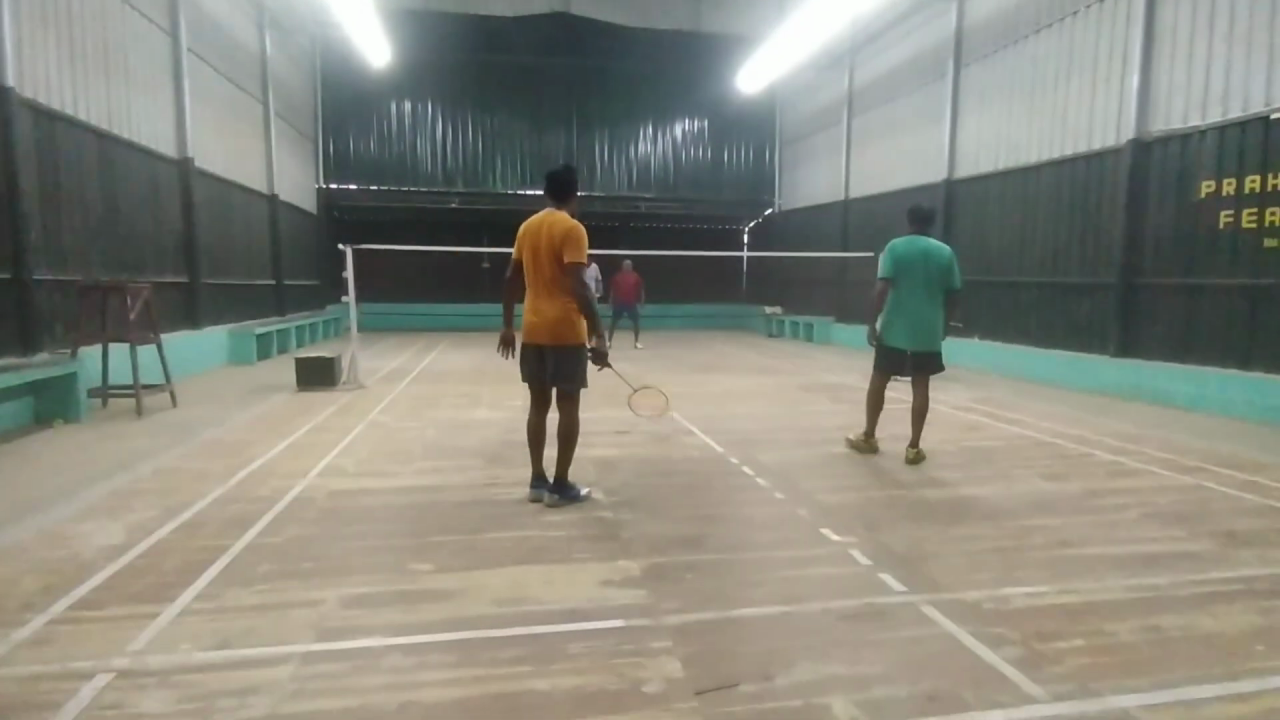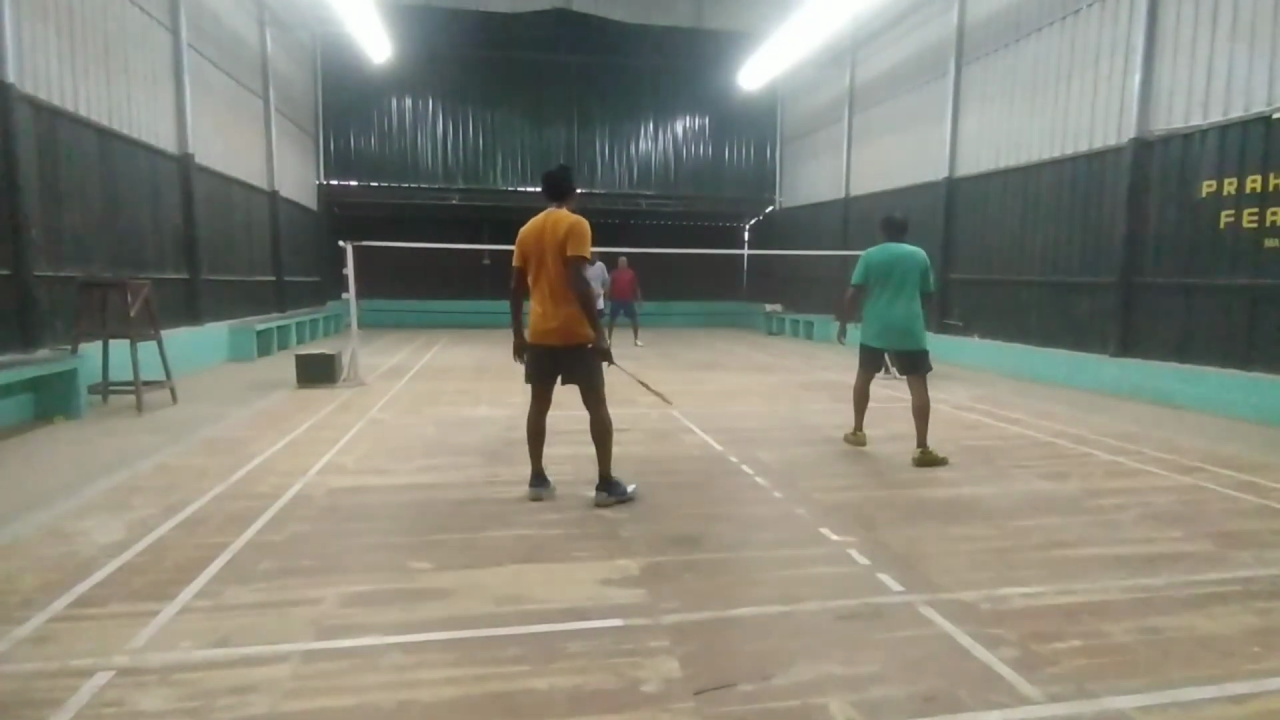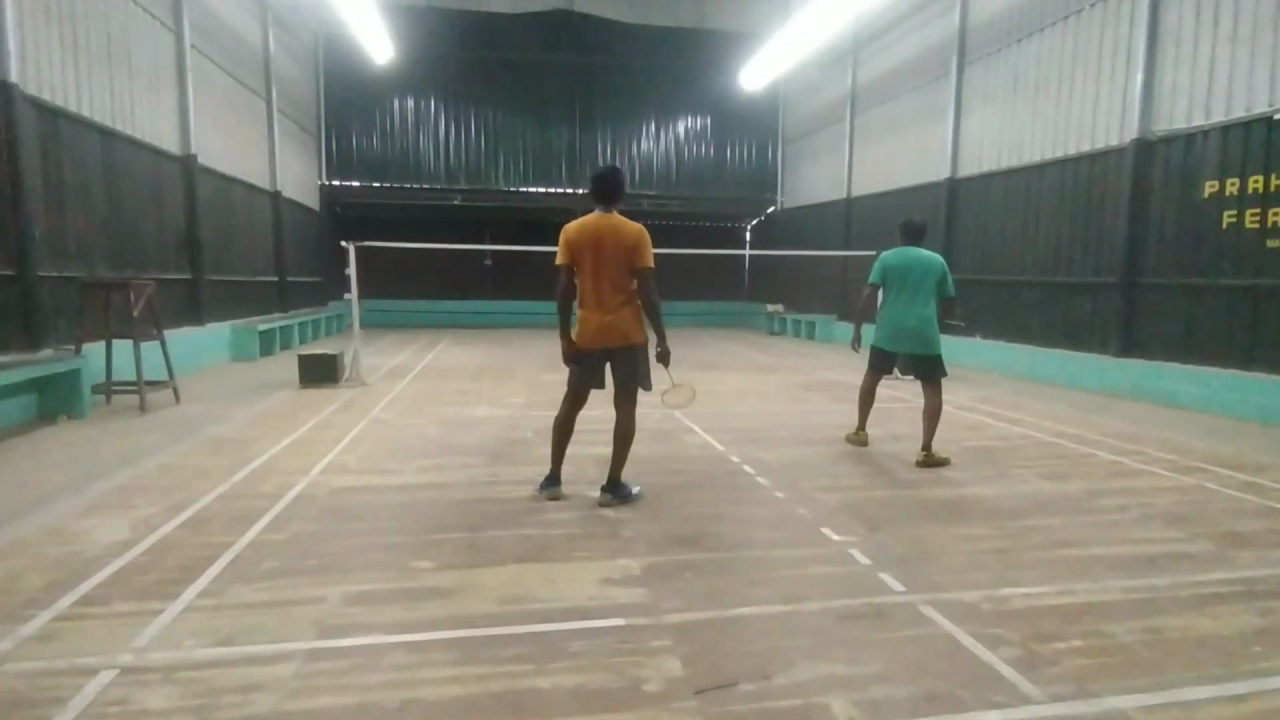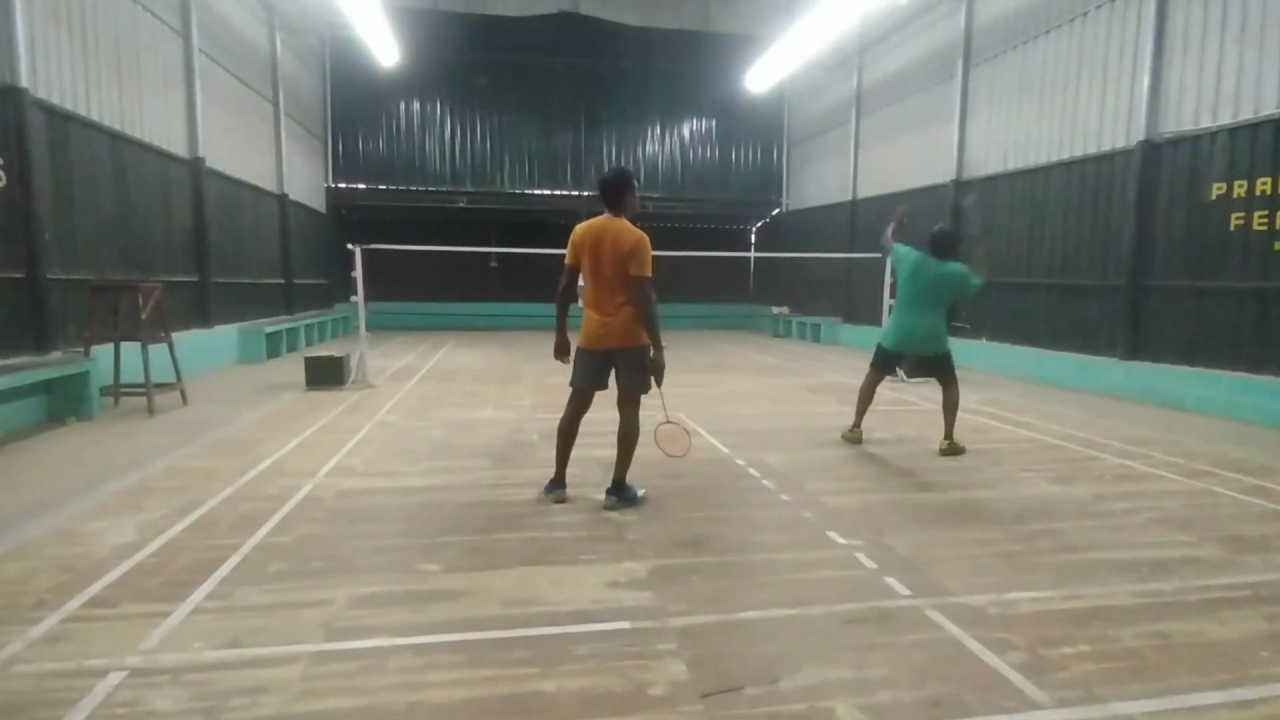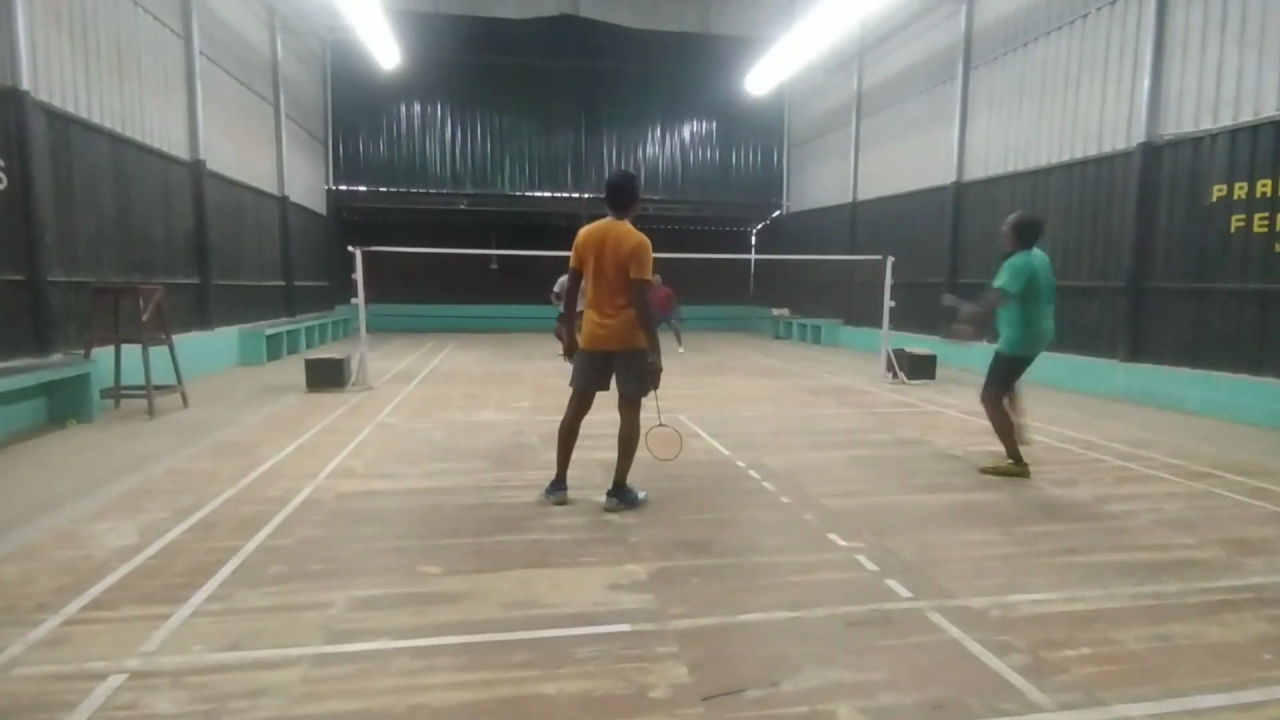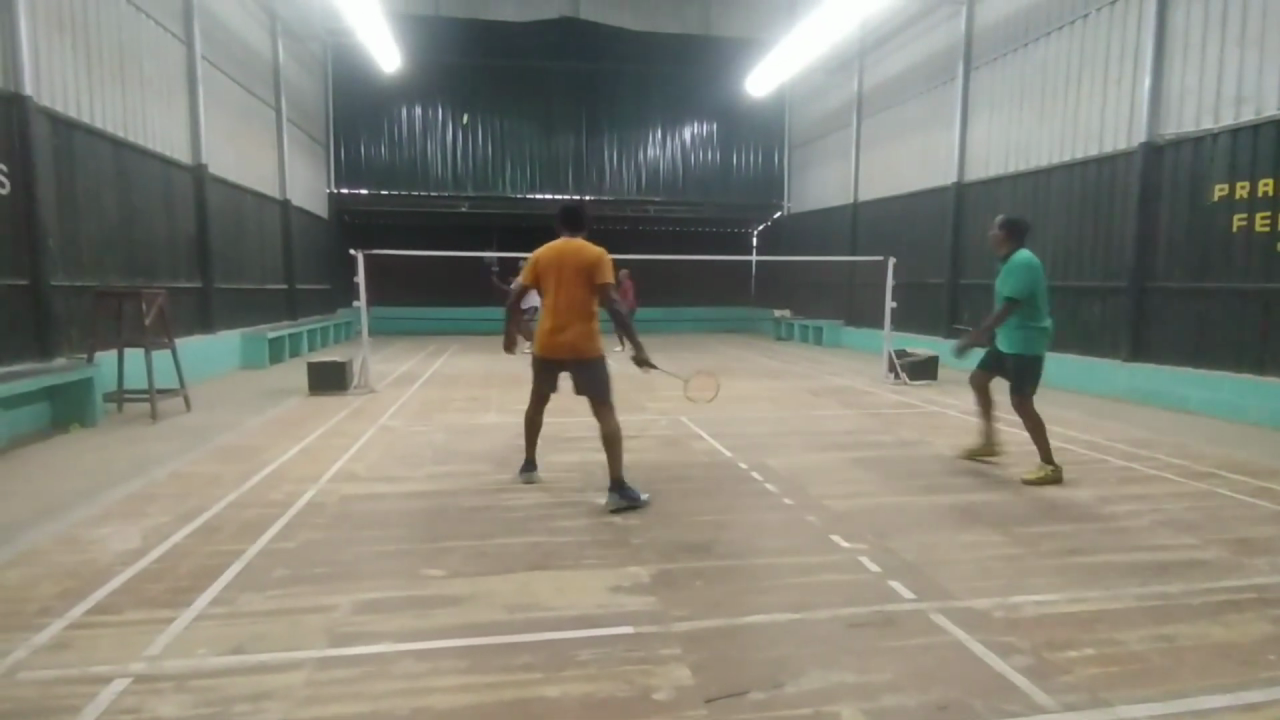
dt=0.7s
person 1, frame 1
left shoulder: (527, 227)
right shoulder: (572, 228)
left elbow: (511, 280)
right elbow: (578, 286)
left wrist: (508, 325)
right wrist: (598, 337)
left hip: (532, 331)
right hip: (564, 333)
left knee: (538, 405)
right knee: (567, 406)
left ankle: (538, 481)
right ankle: (559, 486)
person 1, frame 2
left shoulder: (527, 230)
right shoulder: (575, 224)
left elbow: (516, 287)
right elbow: (579, 283)
left wrist: (518, 333)
right wrist: (599, 333)
left hip: (538, 332)
right hip: (574, 331)
left knee: (539, 404)
right knee: (596, 405)
left ankle: (537, 479)
right ankle: (607, 484)
person 1, frame 3
left shoulder: (571, 231)
right shoulder: (636, 233)
left elbow: (564, 290)
right elbow: (647, 292)
left wrist: (565, 337)
right wrist: (662, 339)
left hip: (587, 335)
right hip: (628, 335)
left knee: (571, 404)
right knee: (625, 407)
left ankle: (553, 479)
right ankle: (612, 486)
person 1, frame 4
left shoulder: (580, 232)
right shoulder: (636, 239)
left elbow: (565, 288)
right elbow: (642, 300)
left wrist: (560, 332)
right wrist: (657, 349)
left hip: (592, 336)
right hip: (630, 337)
left knee: (576, 406)
right knee: (629, 410)
left ankle: (558, 482)
right ankle: (618, 489)
person 1, frame 5
left shoulder: (584, 235)
right shoulder: (638, 242)
left elbow: (571, 289)
right elbow: (641, 303)
left wrist: (568, 333)
right wrist: (655, 352)
left hip: (592, 337)
right hip: (630, 340)
left knee: (576, 408)
right knee: (629, 412)
left ankle: (559, 484)
right ankle: (618, 491)
person 1, frame 6
left shoulder: (540, 255)
right shoulder: (597, 255)
left elbow: (515, 297)
right elbow: (612, 304)
left wrist: (510, 330)
right wrist: (637, 346)
left hip: (547, 344)
right hip: (584, 345)
left knee: (537, 401)
right knee: (605, 412)
left ankle: (529, 465)
right ankle: (618, 488)
person 2, frame 1
left shoulder: (895, 247)
right shoulder: (945, 252)
left elbow: (882, 289)
right elbow: (953, 296)
left wrist: (873, 324)
right wrist: (944, 325)
left hip: (895, 330)
right hip: (929, 332)
left knee: (878, 381)
right knee: (920, 387)
left ankle: (869, 437)
right ankle: (914, 447)
person 2, frame 2
left shoulder: (870, 256)
right shoulder: (919, 256)
left elbow: (853, 294)
right elbow: (926, 296)
left wrist: (843, 323)
left hip: (875, 329)
right hip: (910, 330)
left knee: (864, 377)
right knee: (918, 386)
left ankle: (858, 431)
right ankle: (922, 449)
person 2, frame 3
left shoulder: (887, 259)
right shoulder: (937, 262)
left elbow: (868, 296)
right elbow: (948, 305)
left wrist: (857, 328)
left hip: (889, 332)
right hip: (924, 335)
left knee: (871, 378)
right knee: (933, 390)
left ankle: (860, 432)
right ankle: (926, 451)
person 2, frame 4
left shoulder: (909, 258)
right shoulder: (958, 273)
left elbow: (887, 242)
right elbow: (977, 285)
left wrist: (896, 222)
left hip: (898, 335)
right hip: (932, 339)
left knee: (873, 377)
right knee: (950, 383)
left ankle: (855, 428)
right ankle: (949, 440)
person 2, frame 5
left shoulder: (1018, 263)
right shoulder: (1037, 257)
left elbow: (1000, 295)
left wrist: (974, 315)
left hip: (1019, 340)
right hip: (1032, 336)
left knee: (990, 398)
right knee: (1004, 386)
left ankle: (1016, 462)
right ankle: (1015, 432)
person 2, frame 6
left shoulder: (1023, 263)
right shoulder: (1011, 261)
left elbow: (1008, 307)
left wrist: (972, 337)
right wrist: (985, 335)
left hip: (1026, 343)
right hip: (1008, 340)
left knee: (1021, 402)
right knee: (978, 380)
left ankle: (1050, 466)
right ankle: (988, 441)
